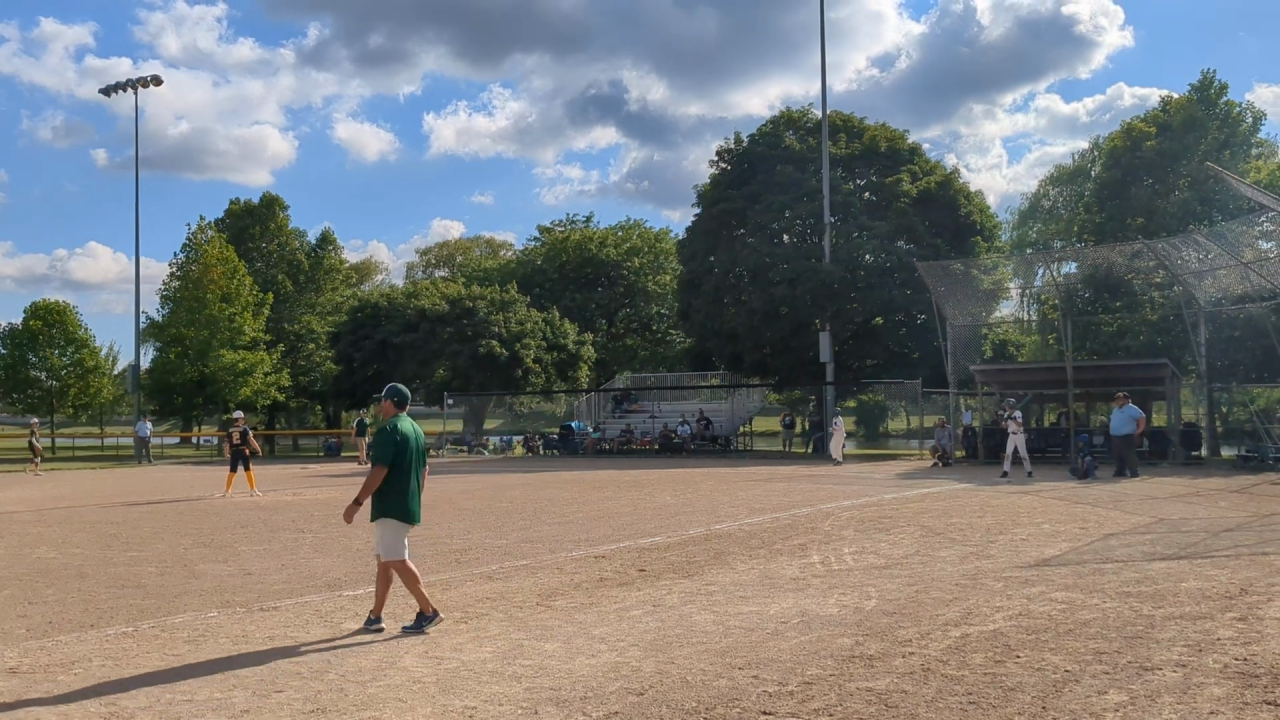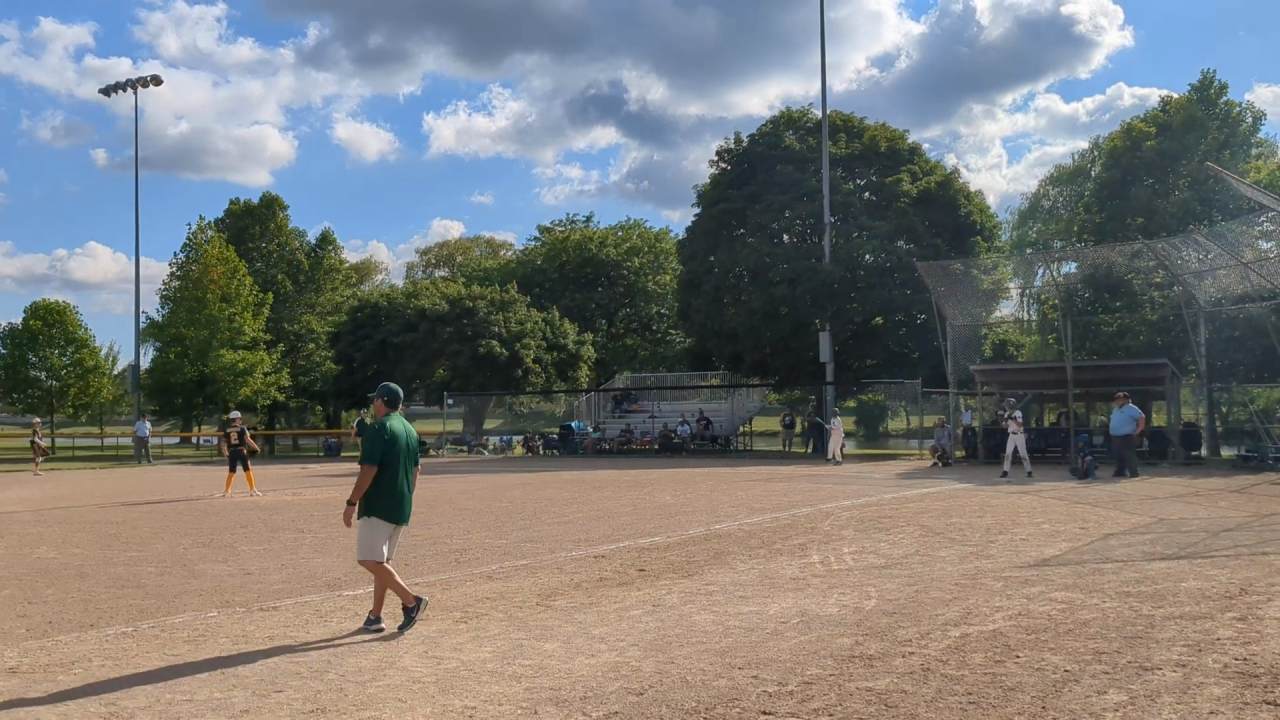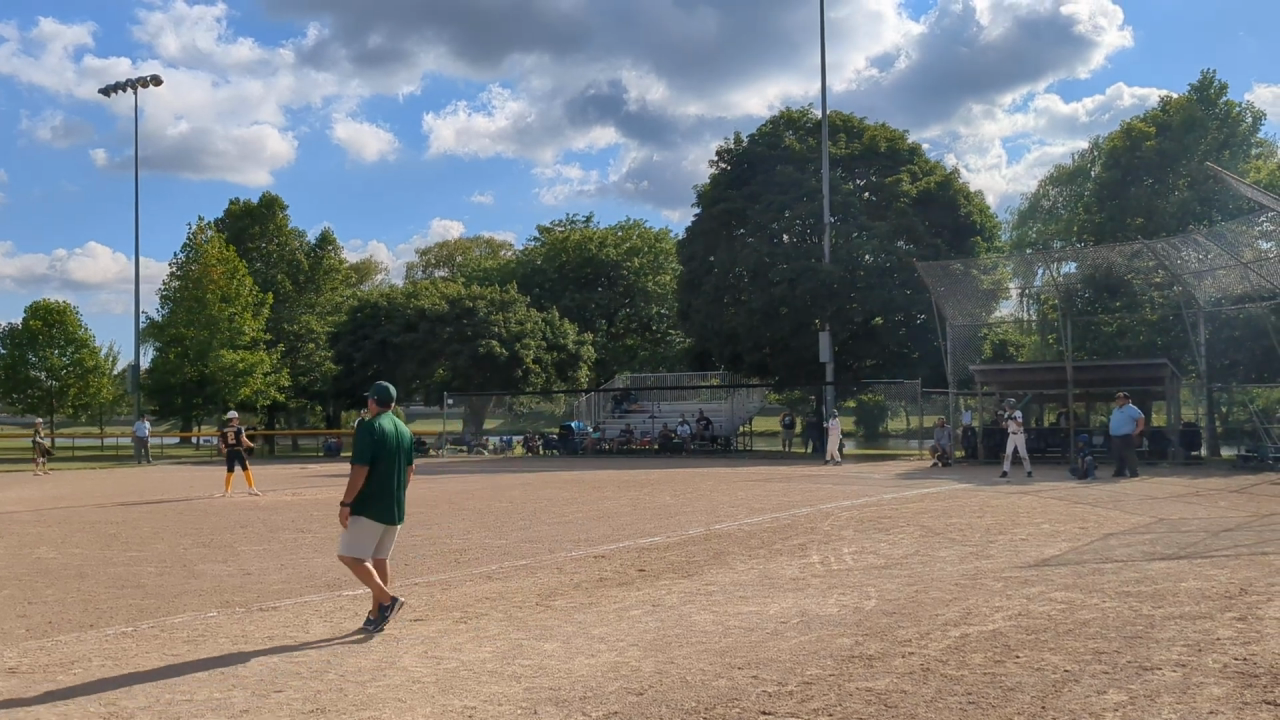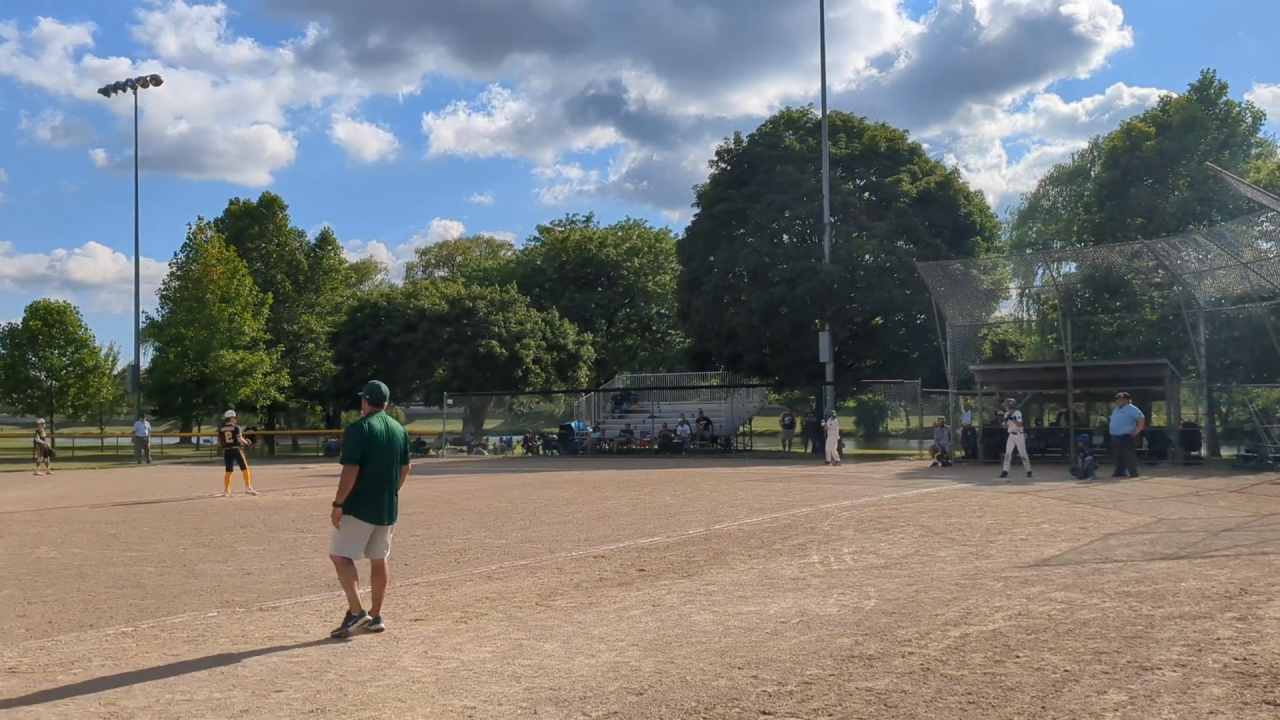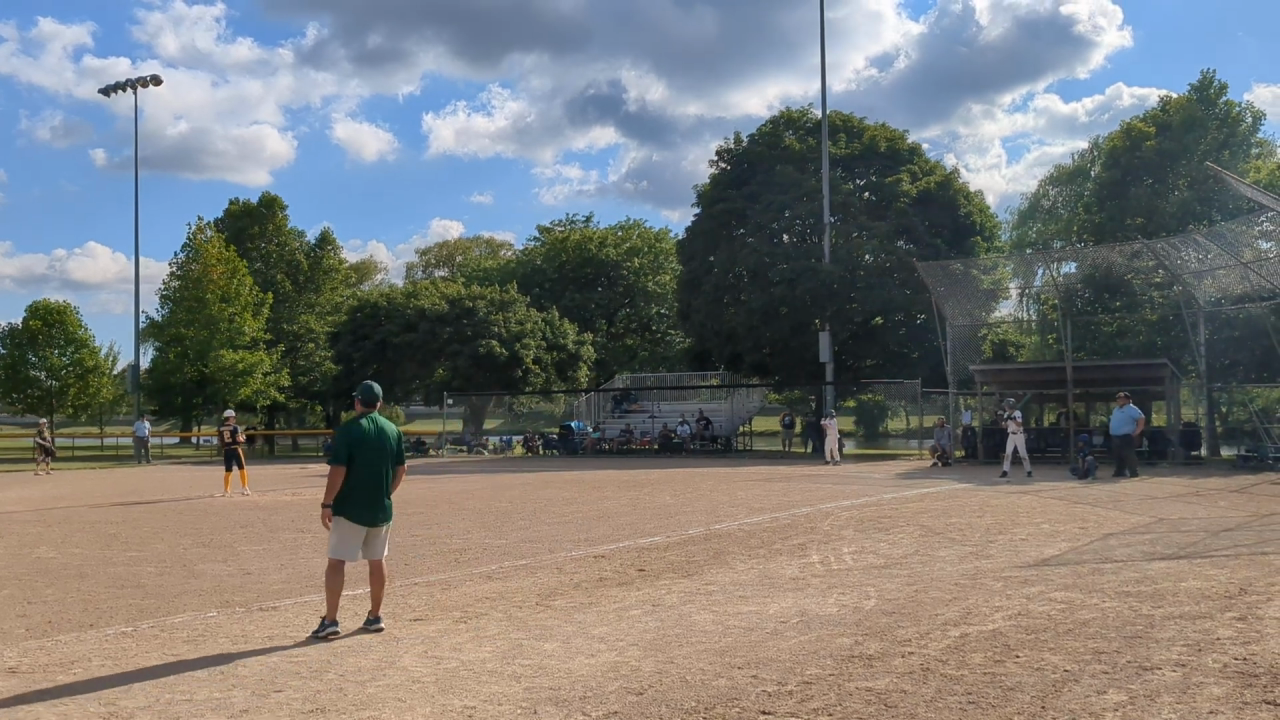
dt=0.1s
person 1, frame 1
left shoulder: (388, 429)
right shoulder: (416, 429)
left elbow: (379, 471)
right elbow: (424, 470)
left wrist: (357, 502)
left hip: (391, 507)
right hip: (408, 505)
left knee: (396, 561)
right knee: (384, 560)
left ankle: (428, 611)
right ankle: (375, 616)
person 1, frame 2
left shoulder: (378, 428)
right shoulder: (410, 430)
left elbow: (368, 470)
right elbow: (416, 470)
left wrist: (351, 503)
left hip: (378, 507)
right hip: (401, 507)
left knee: (369, 560)
right knee: (382, 559)
left ankle: (412, 600)
right ankle: (375, 616)
person 1, frame 3
left shoulder: (368, 427)
right shoulder: (404, 429)
left elbow: (360, 470)
right elbow: (409, 469)
left wrist: (345, 503)
left hip: (369, 507)
right hip: (395, 507)
left knee: (351, 556)
right knee: (379, 559)
left ankle: (387, 600)
right ankle: (376, 615)
person 1, frame 4
left shoulder: (359, 428)
right shoulder: (399, 429)
left elbow: (350, 470)
right elbow: (405, 469)
left wrist: (337, 503)
left hip: (358, 507)
right hip: (387, 508)
left knee: (341, 557)
right knee: (378, 560)
left ankle: (355, 611)
right ankle: (375, 616)
person 1, frame 5
left shoulder: (348, 429)
right shoulder: (392, 430)
left elbow: (338, 470)
right elbow: (400, 470)
left wrist: (327, 504)
left hip: (350, 508)
right hip: (381, 508)
left knee: (336, 561)
right knee: (376, 561)
left ankle: (330, 621)
right ankle: (375, 616)
